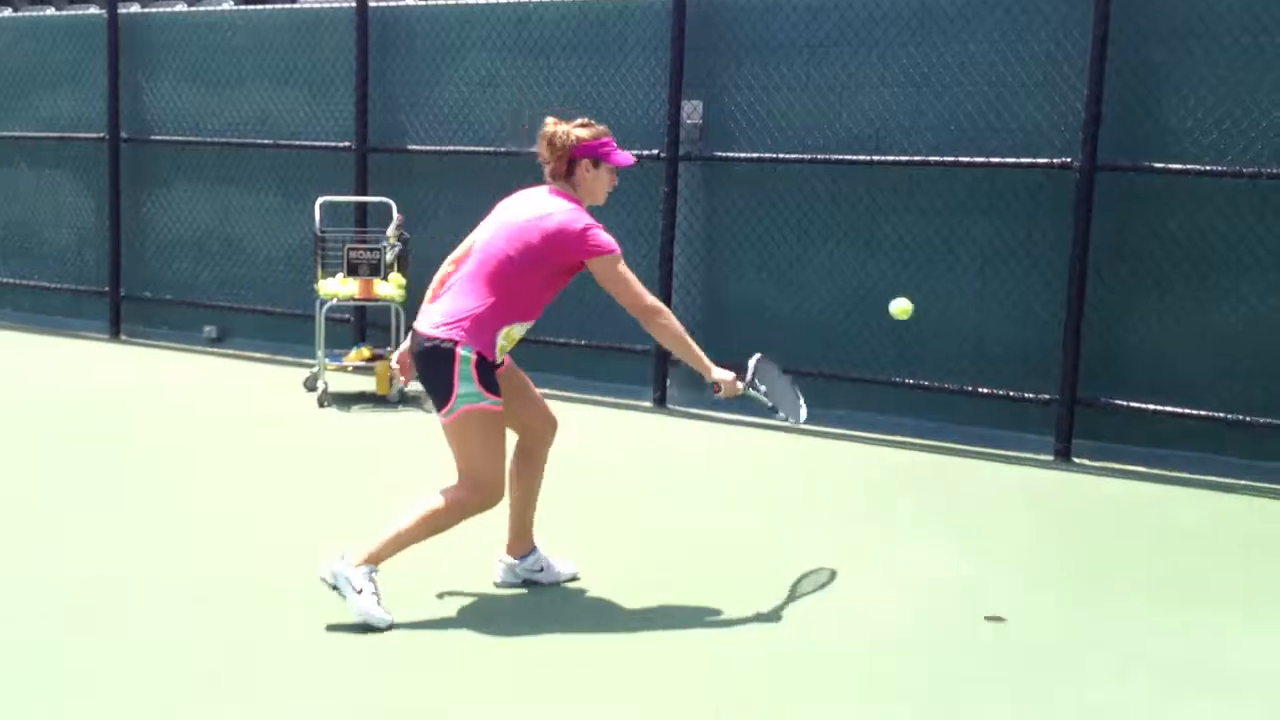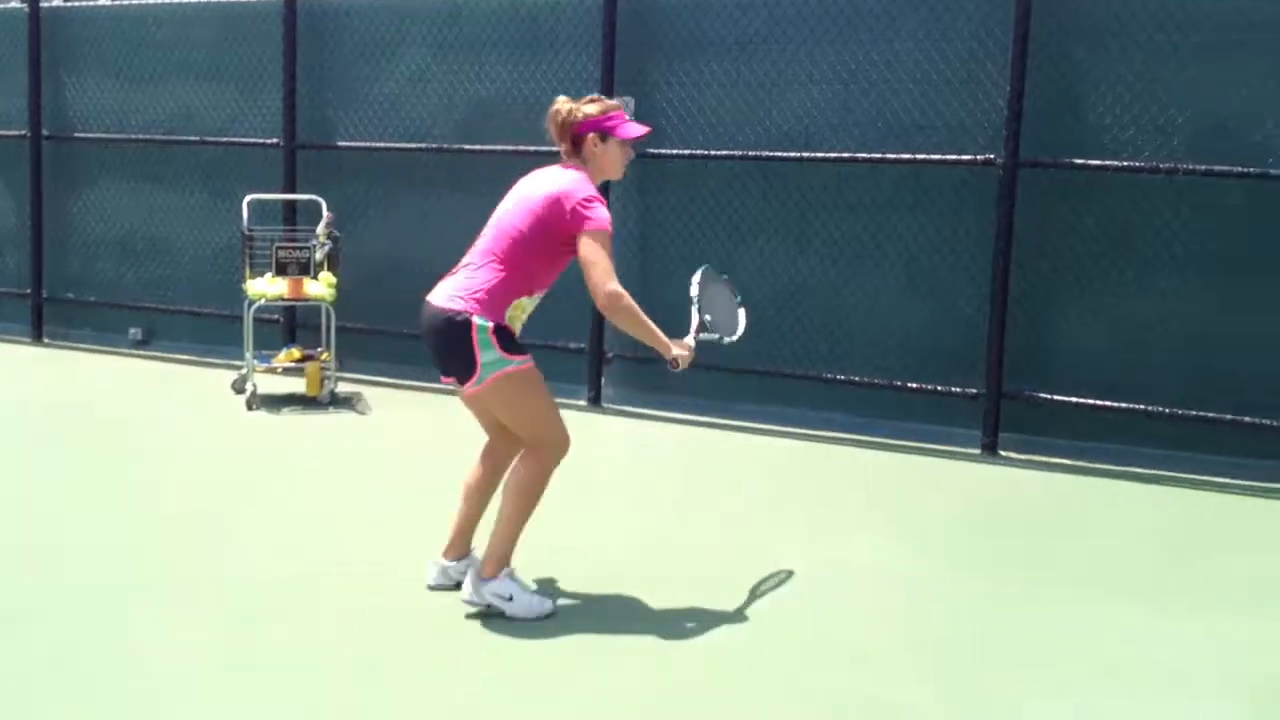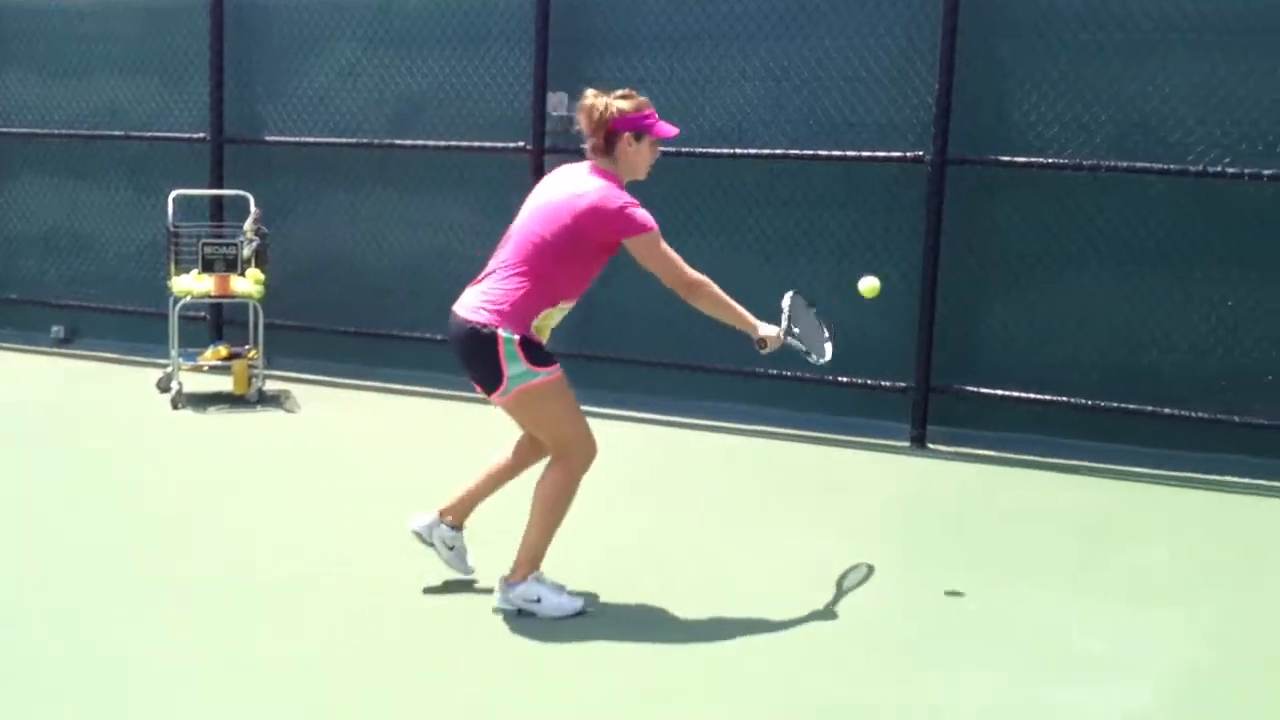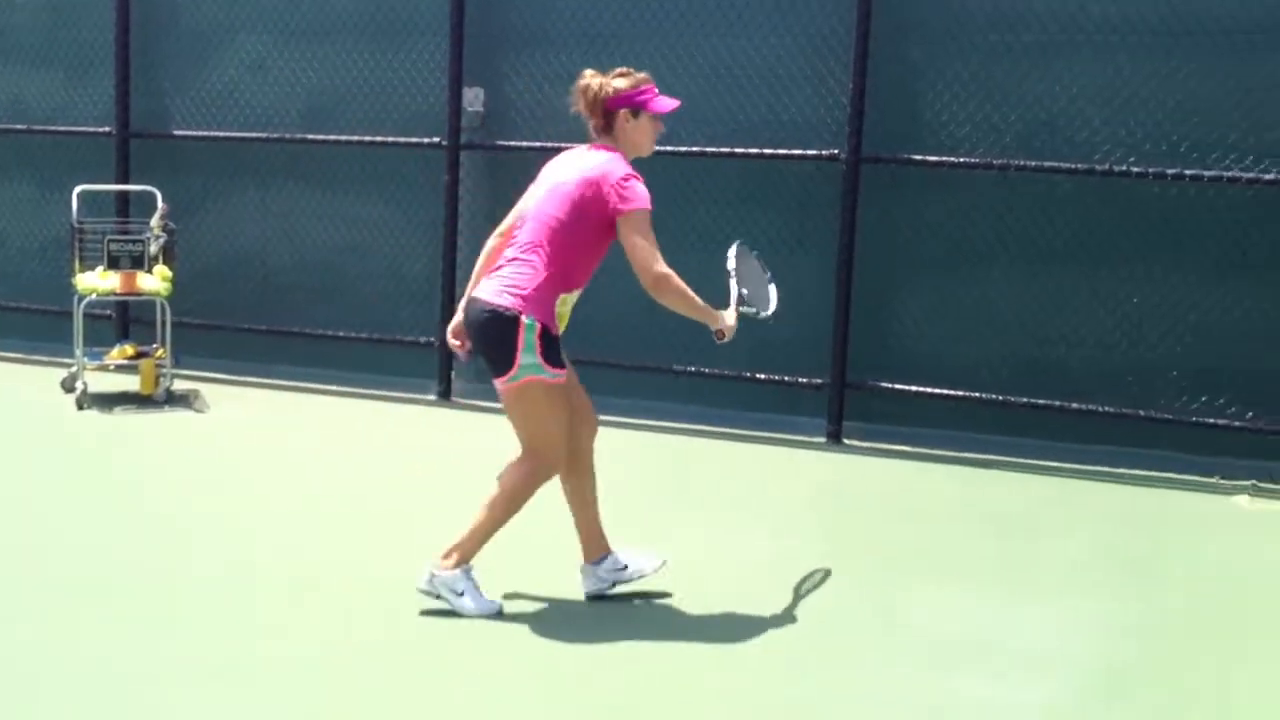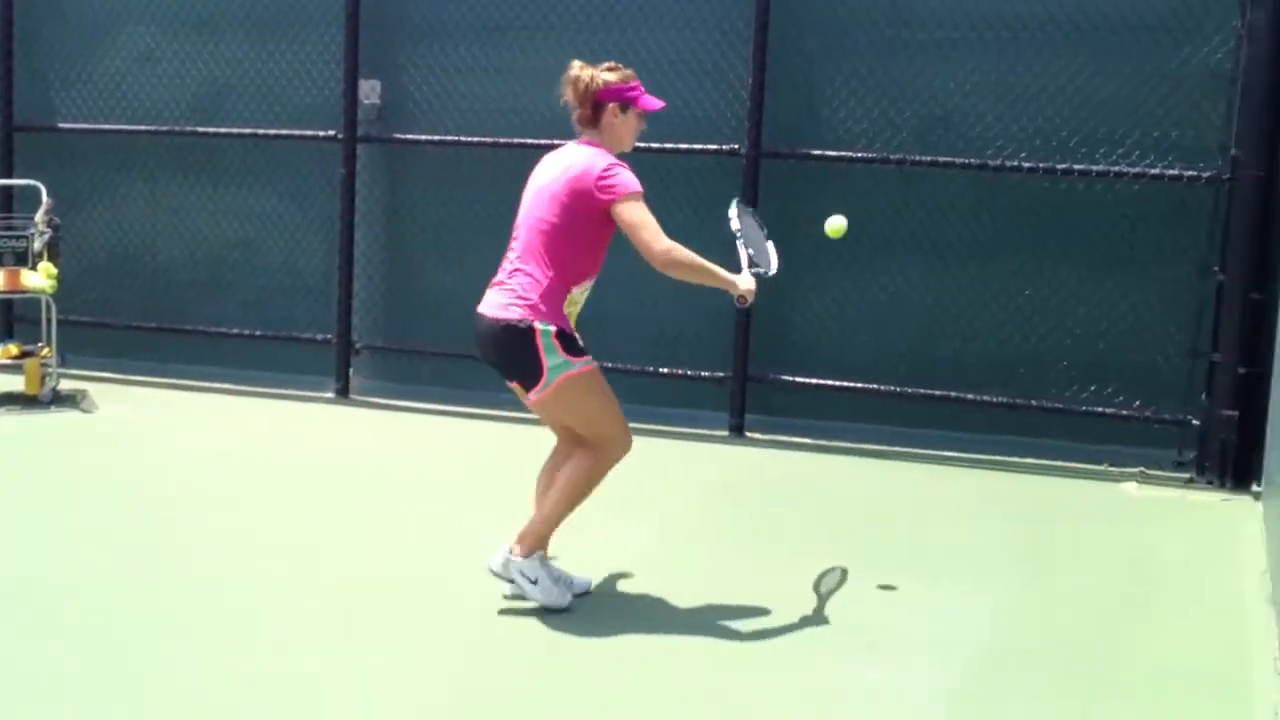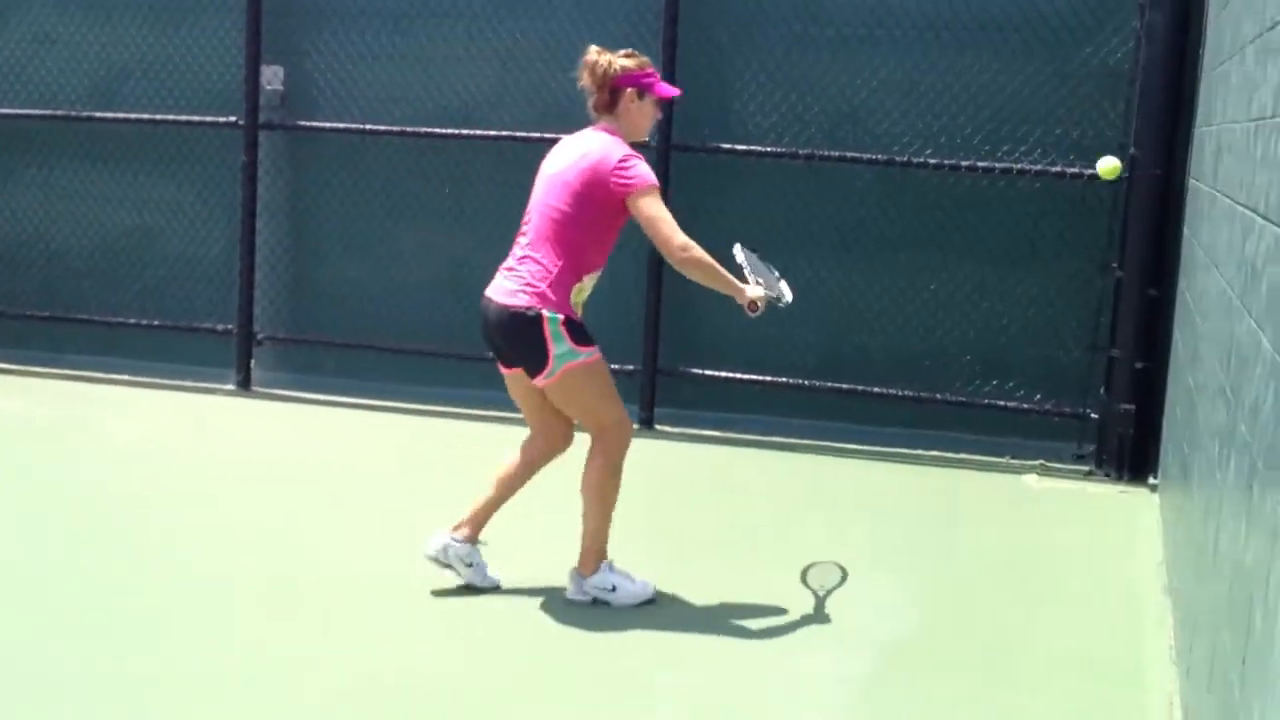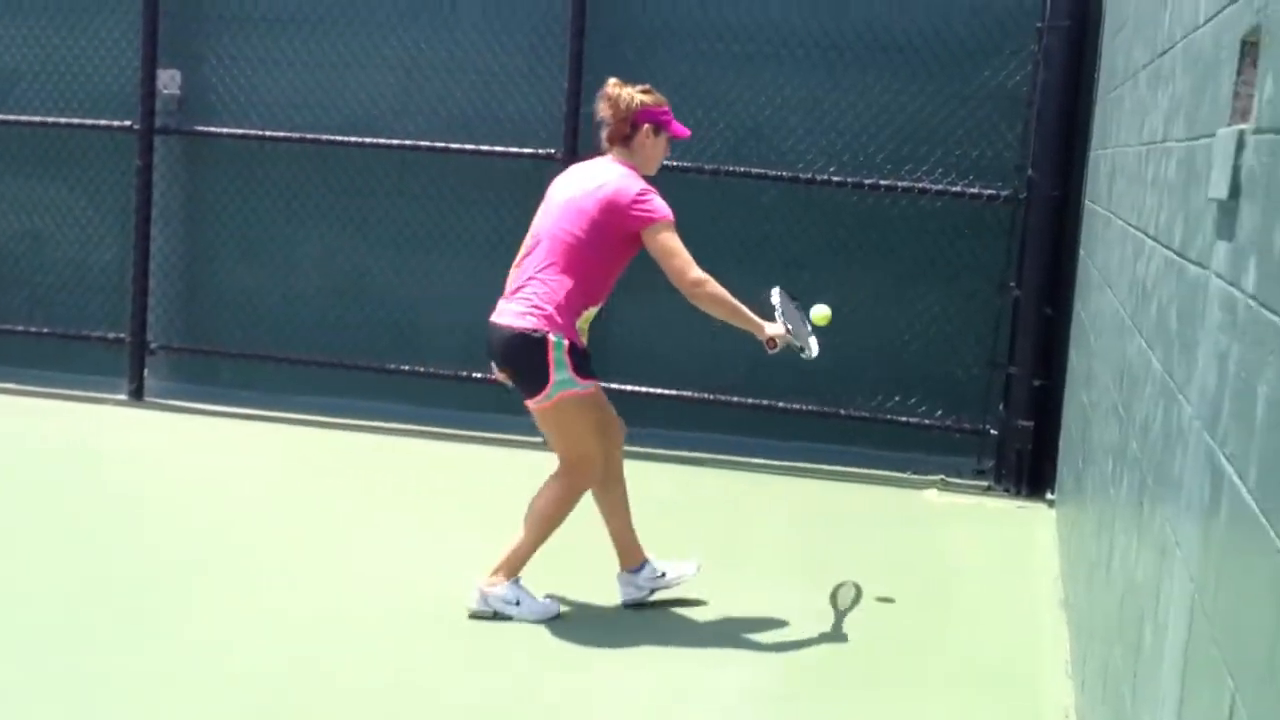
dt=0.3s
person 1, frame 1
left shoulder: (521, 201)
right shoulder: (581, 229)
left elbow: (450, 268)
right elbow: (649, 311)
left wrist: (415, 340)
right wrist: (710, 370)
left hip: (442, 339)
right hip: (458, 353)
left knee: (540, 428)
right knee: (481, 489)
left ankle: (521, 557)
right ankle: (357, 567)
person 1, frame 2
left shoulder: (545, 179)
right shoulder: (584, 199)
right elbow: (610, 297)
right wrist: (669, 346)
left hip: (449, 314)
right hip: (470, 326)
left knee: (510, 440)
right knee: (549, 441)
left ankle: (454, 559)
right ankle: (490, 573)
person 1, frame 3
left shoulder: (565, 176)
right shoulder: (616, 206)
right elbow: (688, 285)
right wrist: (756, 326)
left hip: (474, 321)
right hip: (499, 335)
left knee: (549, 439)
right knee: (576, 450)
left ankle: (446, 520)
right ankle: (521, 580)
person 1, frame 4
left shoulder: (567, 162)
right shoulder: (621, 179)
left elbow: (501, 237)
right elbow: (656, 280)
left wrist: (465, 309)
right wrist: (715, 317)
left hip: (492, 312)
right hip: (519, 323)
left knee: (581, 428)
right knee: (543, 454)
left ankle: (600, 560)
right ankle: (452, 568)
person 1, frame 5
left shoulder: (556, 161)
right shoulder: (605, 171)
right elbow: (664, 255)
right wrist: (733, 281)
left hip: (501, 321)
right hip: (529, 331)
left knee: (578, 440)
right knee: (611, 440)
left ankle: (530, 561)
right ankle: (524, 550)
person 1, frame 6
left shoulder: (571, 146)
right shoulder: (622, 161)
right elbow: (679, 250)
right wrist: (740, 288)
left hip: (505, 307)
right hip: (537, 319)
left knee: (553, 434)
right knee: (613, 430)
left ankle: (459, 538)
right ankle: (591, 571)
person 1, frame 7
left shoulder: (574, 175)
right shoulder: (636, 194)
left elbow: (523, 259)
right elbow: (693, 283)
right wrist: (759, 326)
left hip: (512, 329)
right hip: (544, 342)
left knee: (608, 438)
right knee: (585, 467)
left ankle: (635, 570)
right ankle: (499, 583)
